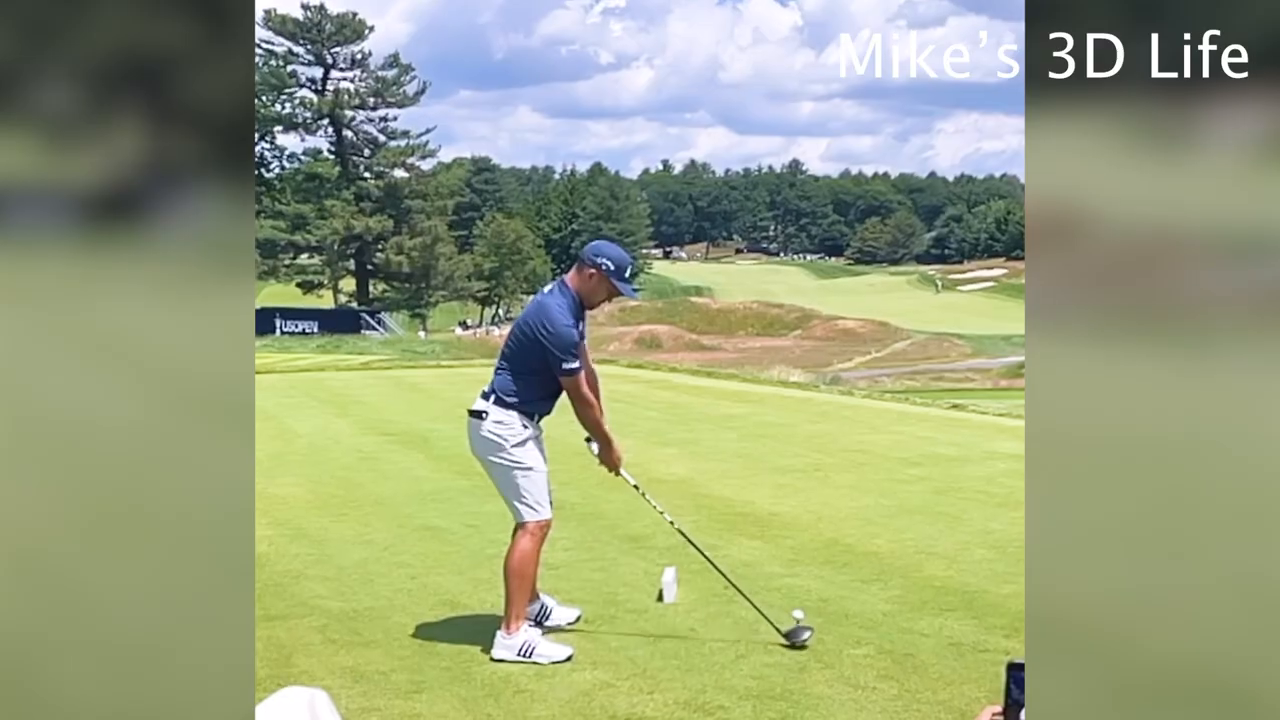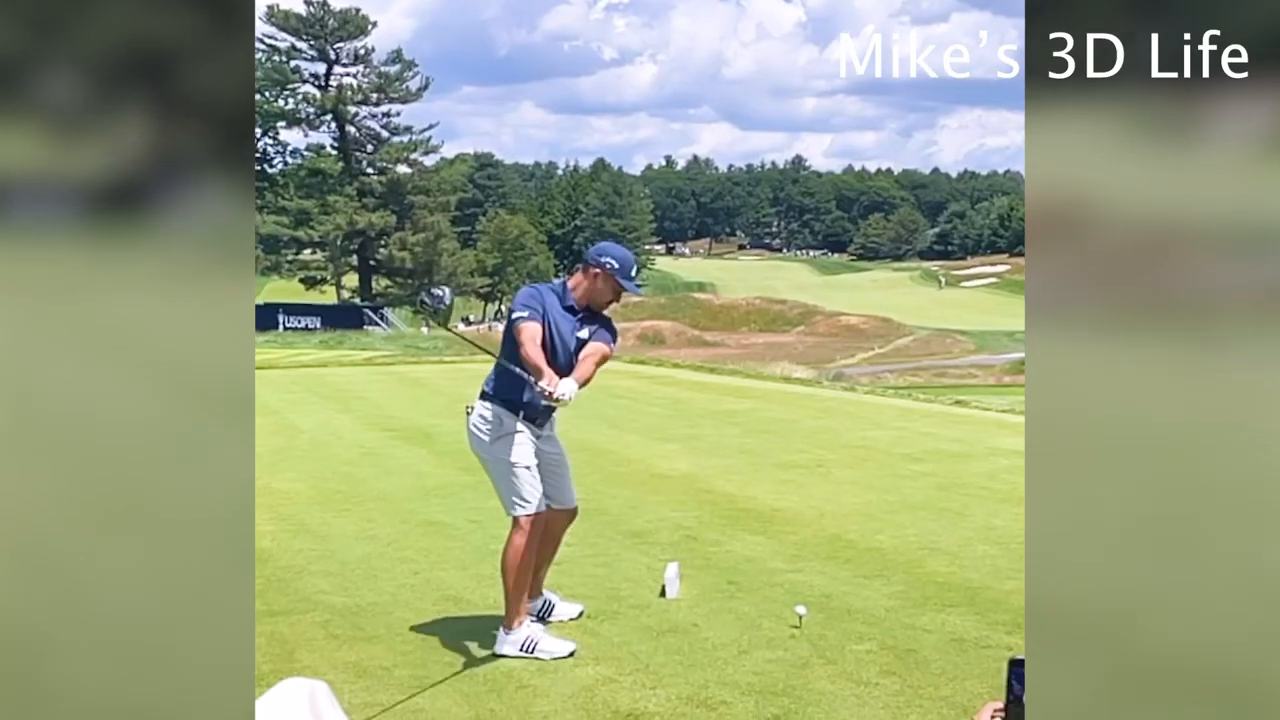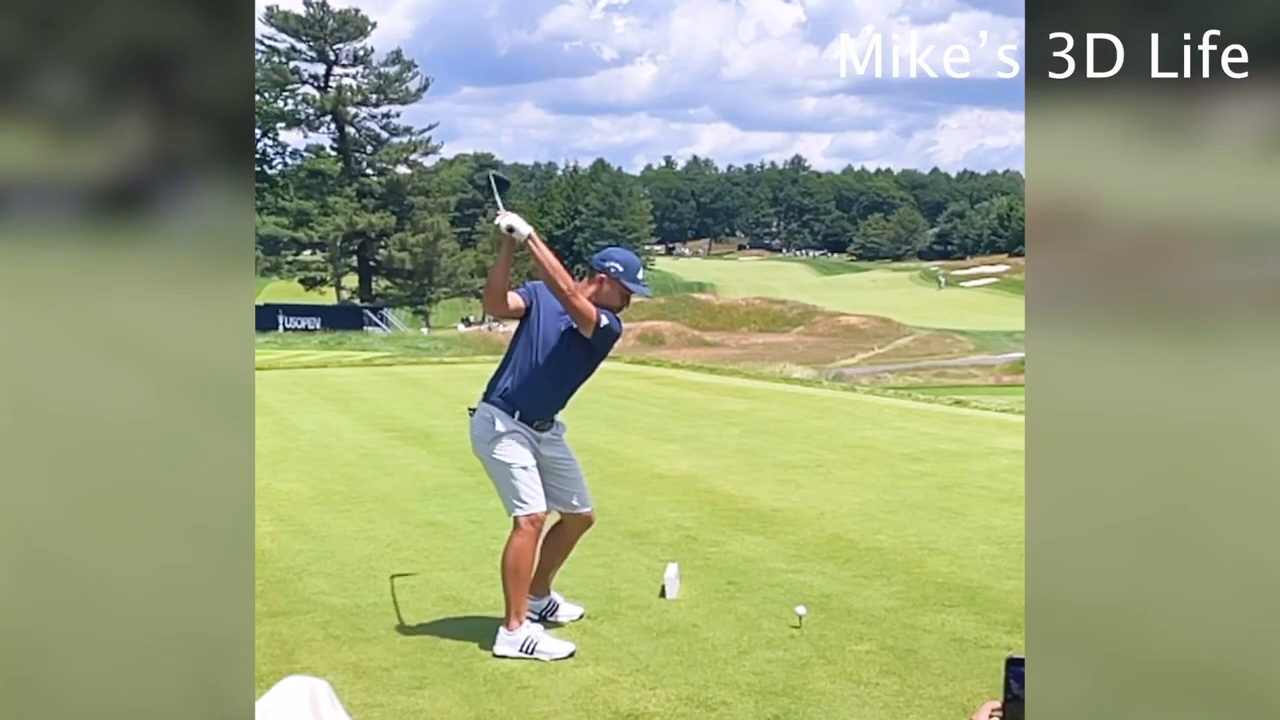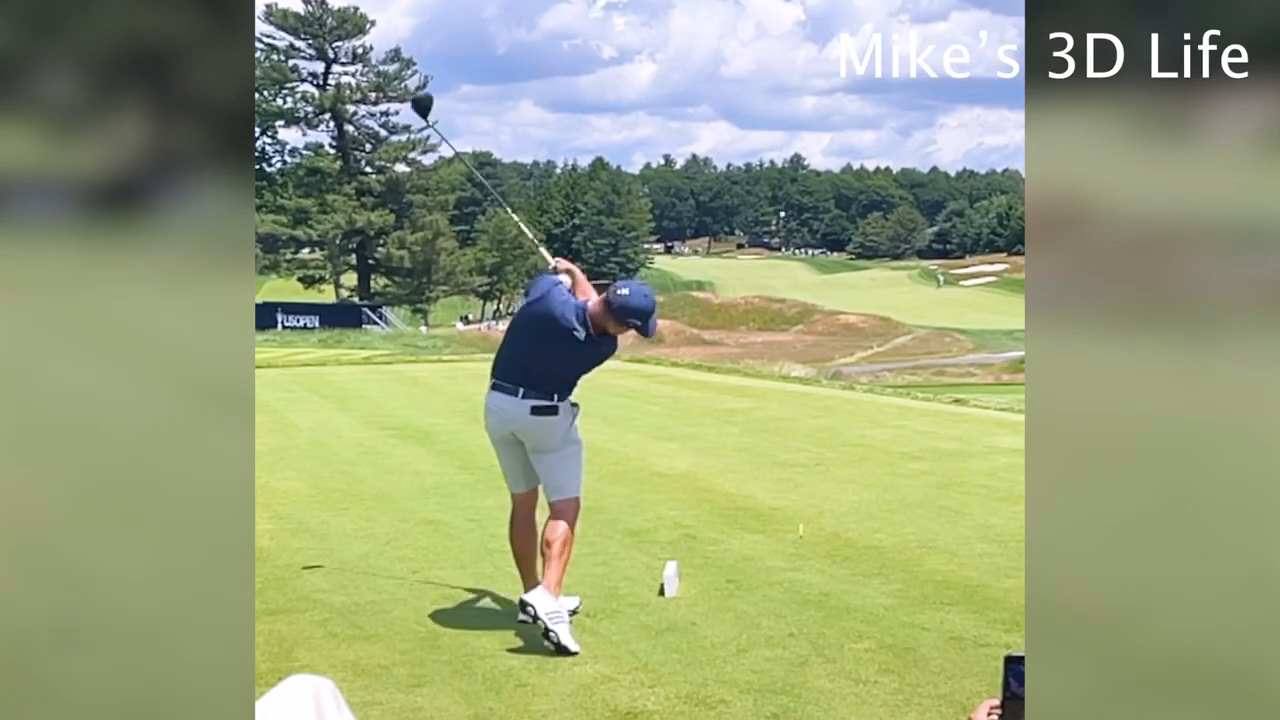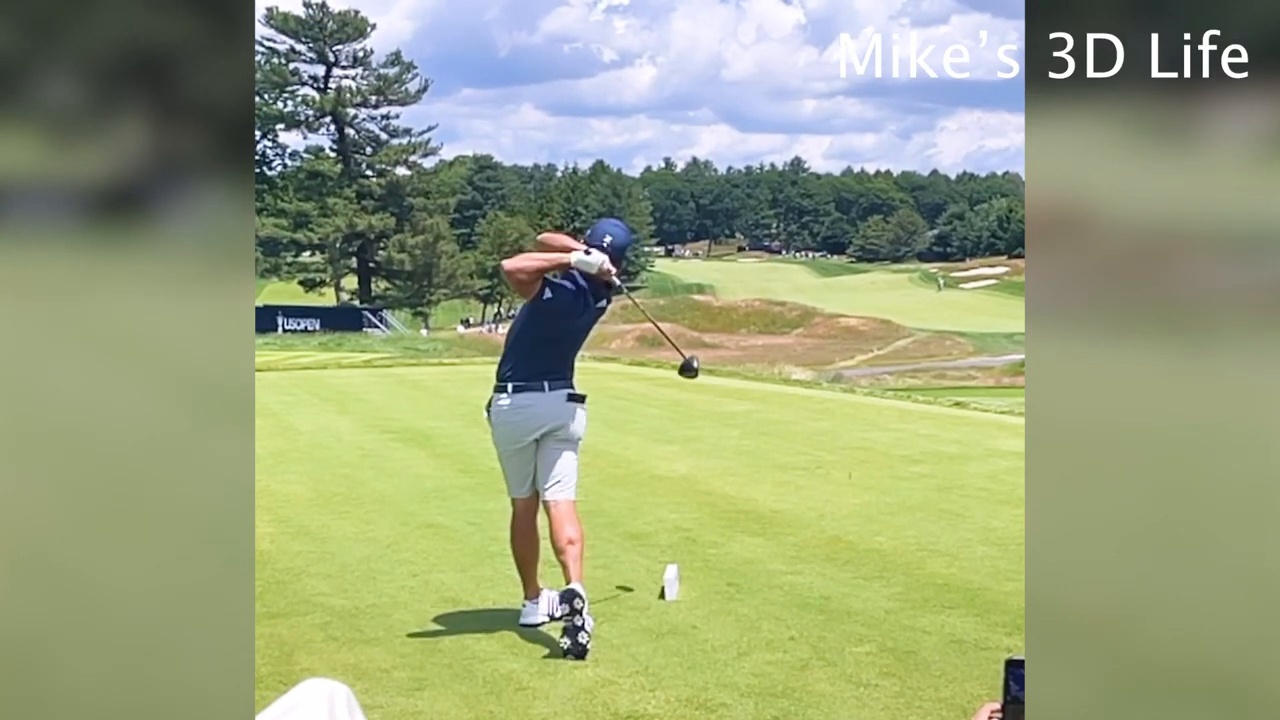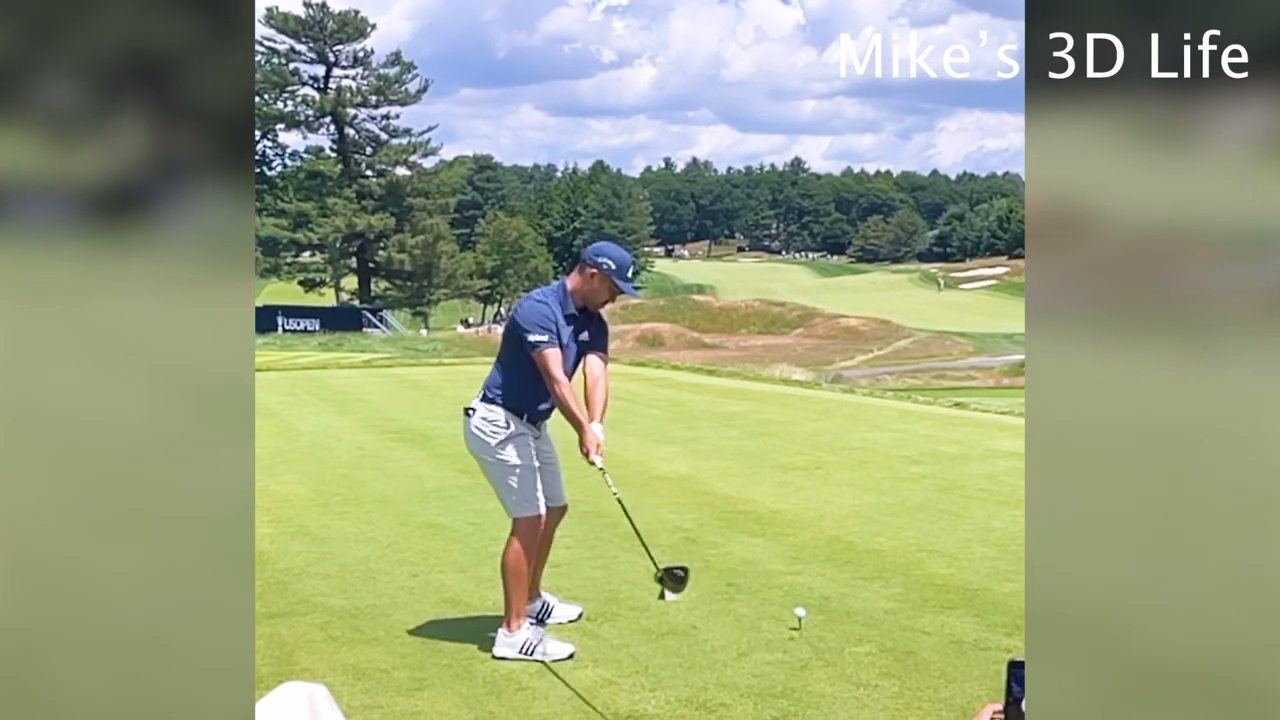
dt=0.4s
person 1, frame 1
left shoulder: (570, 306)
right shoulder: (556, 318)
left elbow: (585, 370)
right elbow: (580, 394)
left wrist: (603, 432)
right wrist: (606, 441)
left hip: (518, 424)
right hip: (505, 426)
left knee: (537, 515)
right knee: (534, 522)
left ankle: (531, 603)
right ankle: (512, 634)
person 1, frame 2
left shoulder: (603, 327)
right shoulder: (536, 296)
left elbow: (591, 358)
right elbow: (528, 342)
left wrist: (570, 384)
right wrist: (545, 376)
left hip: (541, 426)
right hip: (501, 421)
left knee: (562, 511)
right knee: (529, 517)
left ankle: (533, 598)
right ankle: (514, 629)
person 1, frame 3
left shoulder: (609, 327)
right shoulder: (542, 295)
left elbow: (567, 294)
right elbow: (496, 306)
left wrist: (529, 236)
right wrist: (508, 245)
left hip: (544, 429)
right hip: (499, 423)
left knee: (579, 516)
right knee: (531, 518)
left ankle: (537, 596)
right ankle: (514, 630)
person 1, frame 4
left shoulder: (548, 289)
right shoulder: (595, 335)
left wrist: (571, 273)
left hip: (501, 404)
right hip: (547, 416)
left knee: (523, 499)
right knee: (564, 506)
left ankle: (536, 598)
right ankle: (547, 600)
person 1, frame 5
right shoulder: (597, 293)
left wrist: (575, 256)
right wrist: (576, 255)
left hip: (515, 407)
right hip: (560, 406)
left knee: (524, 505)
right knee: (561, 502)
left ankle: (533, 601)
right ankle: (573, 594)
person 1, frame 6
left shoulder: (595, 326)
right shoulder: (537, 305)
left elbow: (597, 375)
right elbow: (551, 372)
left wrist: (596, 425)
right wrist: (582, 429)
left hip: (533, 425)
right hip: (500, 423)
left knee: (552, 510)
right knee: (529, 518)
left ankle: (531, 601)
right ankle: (513, 632)
